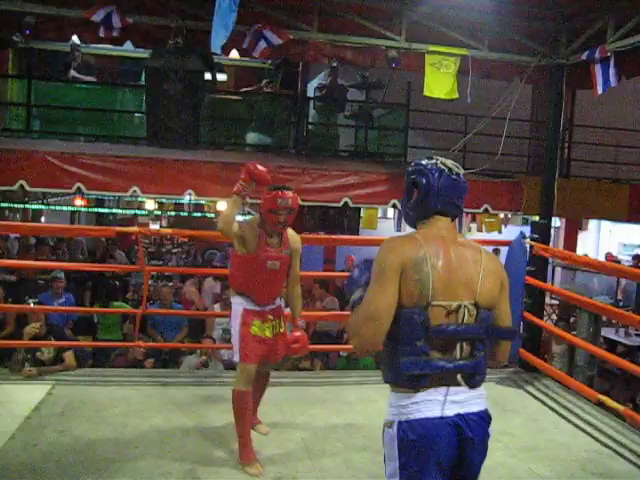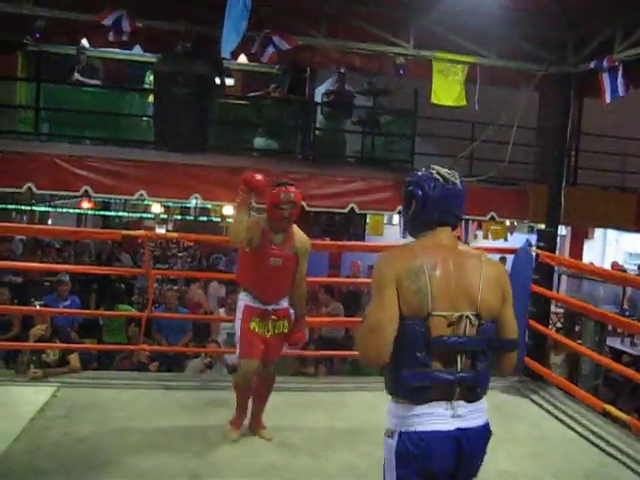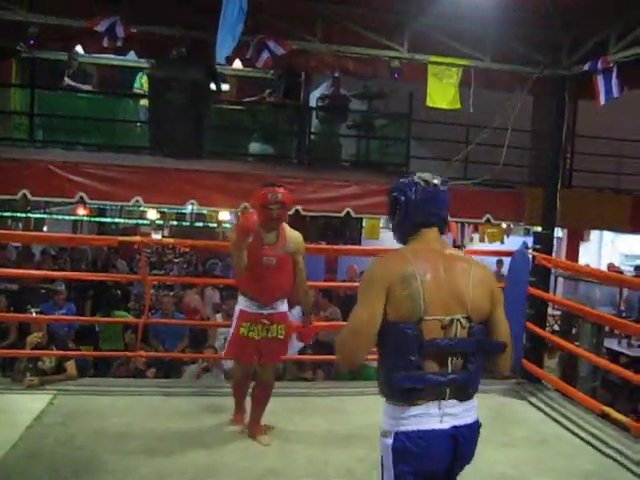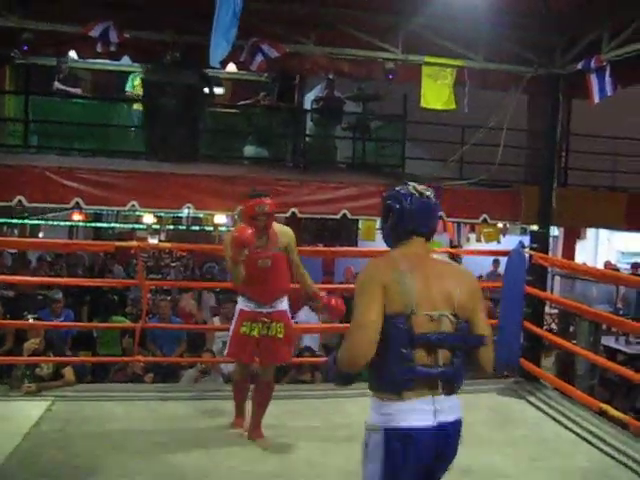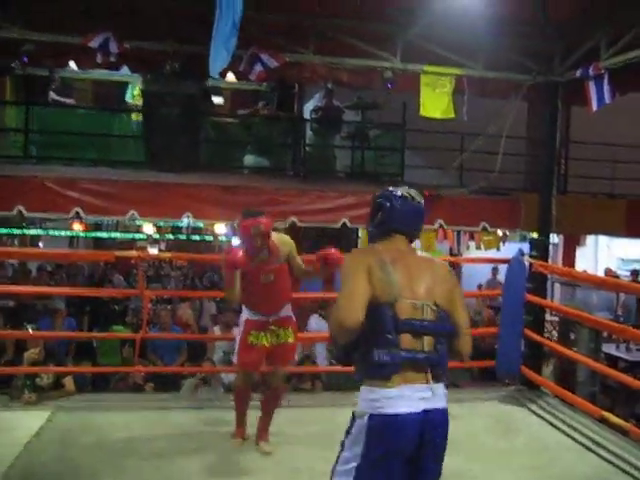
dt=0.2s
person 1, frame 1
left shoulder: (399, 252)
right shoulder: (490, 264)
left elbow: (366, 342)
right elbow: (502, 352)
left wrist: (357, 295)
left hip: (418, 416)
right hip: (474, 412)
person 1, frame 2
left shoulder: (397, 262)
right shoulder: (494, 272)
left elbow: (373, 354)
right elbow: (507, 361)
left wrist: (373, 311)
left hip: (417, 426)
right hip: (474, 424)
person 1, frame 3
left shoulder: (388, 269)
right shoulder: (482, 276)
left elbow: (349, 357)
right elbow: (502, 363)
left hip: (411, 426)
right hip: (465, 423)
person 1, frame 4
left shoulder: (381, 270)
right shoulder: (462, 277)
left elbow: (359, 354)
right elbow: (485, 361)
left wrist: (339, 365)
left hip: (399, 420)
right hip: (449, 416)
person 1, frame 5
left shoulder: (365, 259)
right shoulder: (442, 271)
left elbow: (347, 318)
right elbow: (464, 348)
left wrist: (343, 345)
left hip: (385, 406)
right hip: (435, 405)
person 2, frame 1
left shoulder: (294, 242)
right shoulder: (246, 231)
left elbow: (293, 284)
right elbow: (224, 227)
left wrist: (298, 323)
right wrist: (238, 196)
left hip: (273, 308)
right hip: (245, 307)
left knee: (265, 369)
right knee: (247, 372)
left ankle: (252, 416)
right ankle: (246, 449)
person 2, frame 2
left shoulder: (300, 240)
right shoulder: (253, 227)
left elbow: (299, 283)
right elbow: (237, 242)
left wrist: (299, 319)
right wrist: (242, 206)
left hip: (280, 307)
right hip: (251, 304)
left knee: (269, 367)
right knee: (248, 366)
left ankle: (256, 420)
right ankle: (238, 417)
person 2, frame 3
left shoulder: (294, 239)
right shoulder: (242, 231)
left elbow: (299, 280)
right elbow: (239, 268)
left wrist: (307, 315)
right wrist: (242, 241)
left hip: (277, 310)
right hip: (247, 308)
left knee: (267, 372)
right knee: (242, 366)
left ankle: (254, 423)
right ankle: (239, 411)
person 2, frame 4
left shoulder: (285, 235)
right shoulder: (234, 239)
left elbow: (297, 271)
right elbow: (237, 281)
left wrist: (319, 296)
right wrist: (237, 257)
left hip: (277, 309)
right hip: (248, 309)
left knee: (268, 372)
right knee: (242, 366)
left ankle: (256, 427)
right ankle: (239, 416)
person 2, frame 5
left shoulder: (284, 243)
right shoulder: (236, 256)
left elbow: (301, 271)
right elbow: (234, 298)
left wrist: (319, 264)
right wrist: (232, 274)
left hip: (282, 317)
right hip: (254, 318)
left knee: (277, 378)
right knee: (245, 374)
left ankle: (263, 432)
right ankle: (240, 428)
